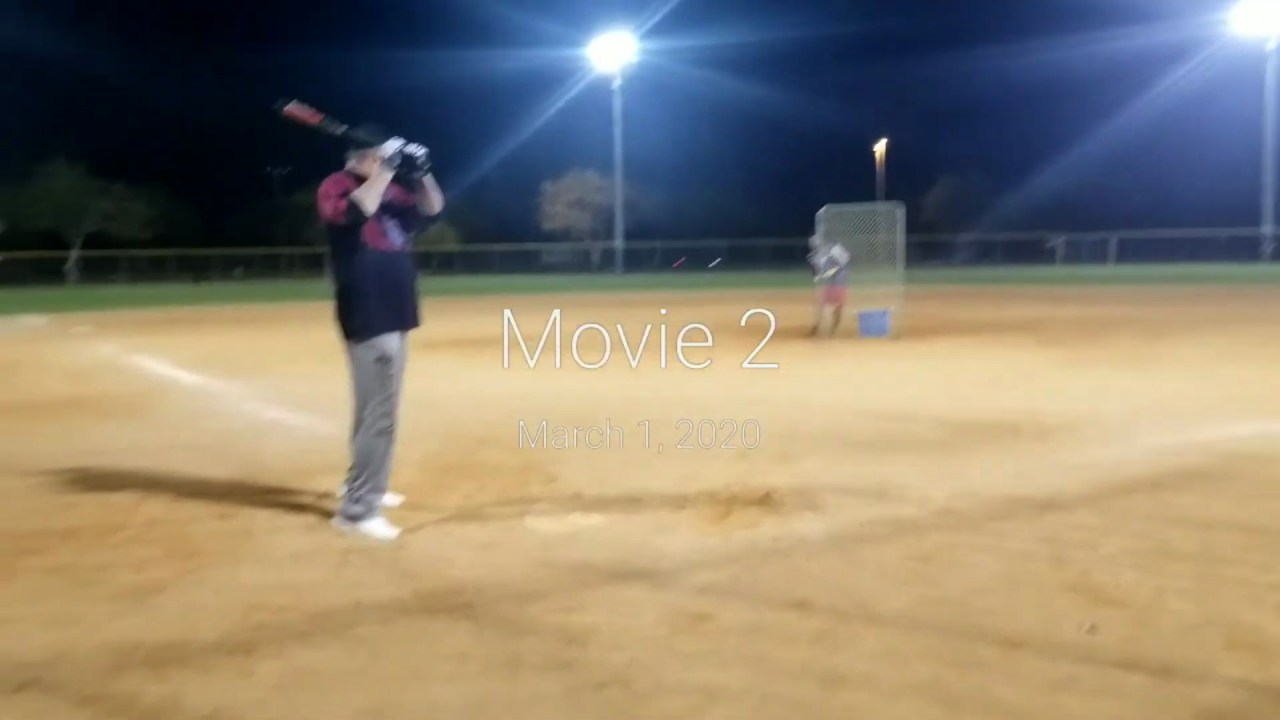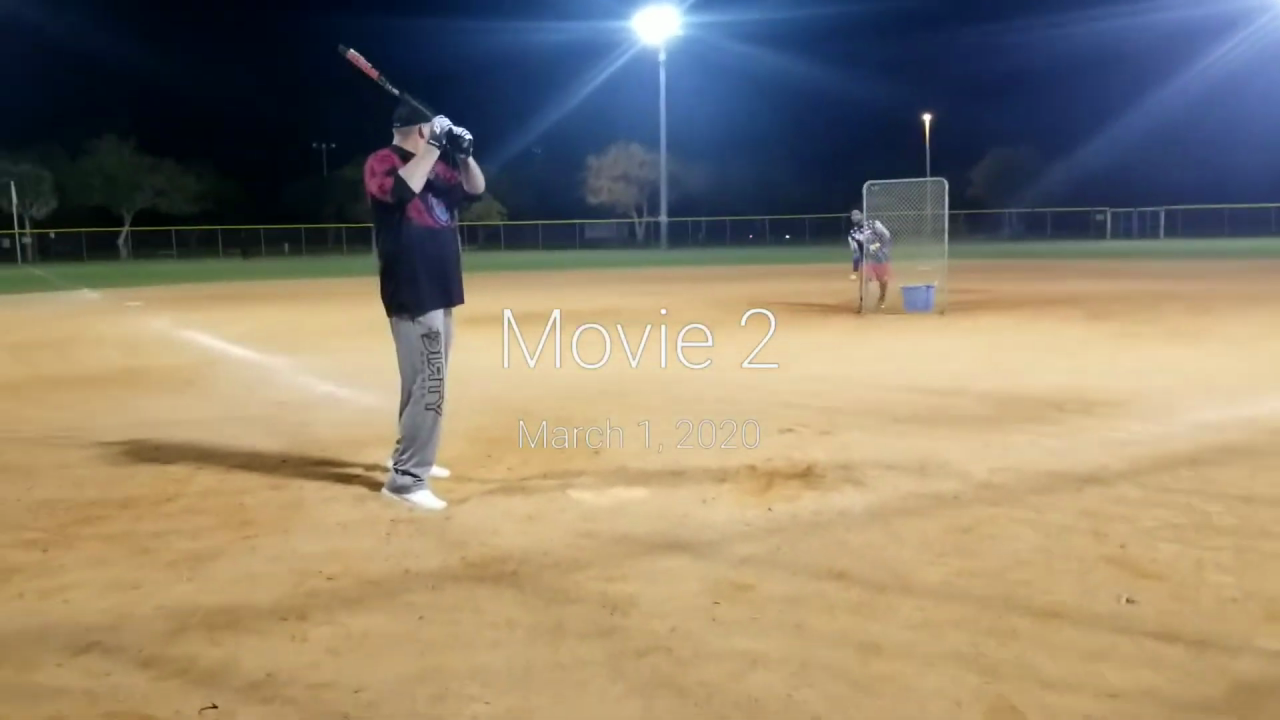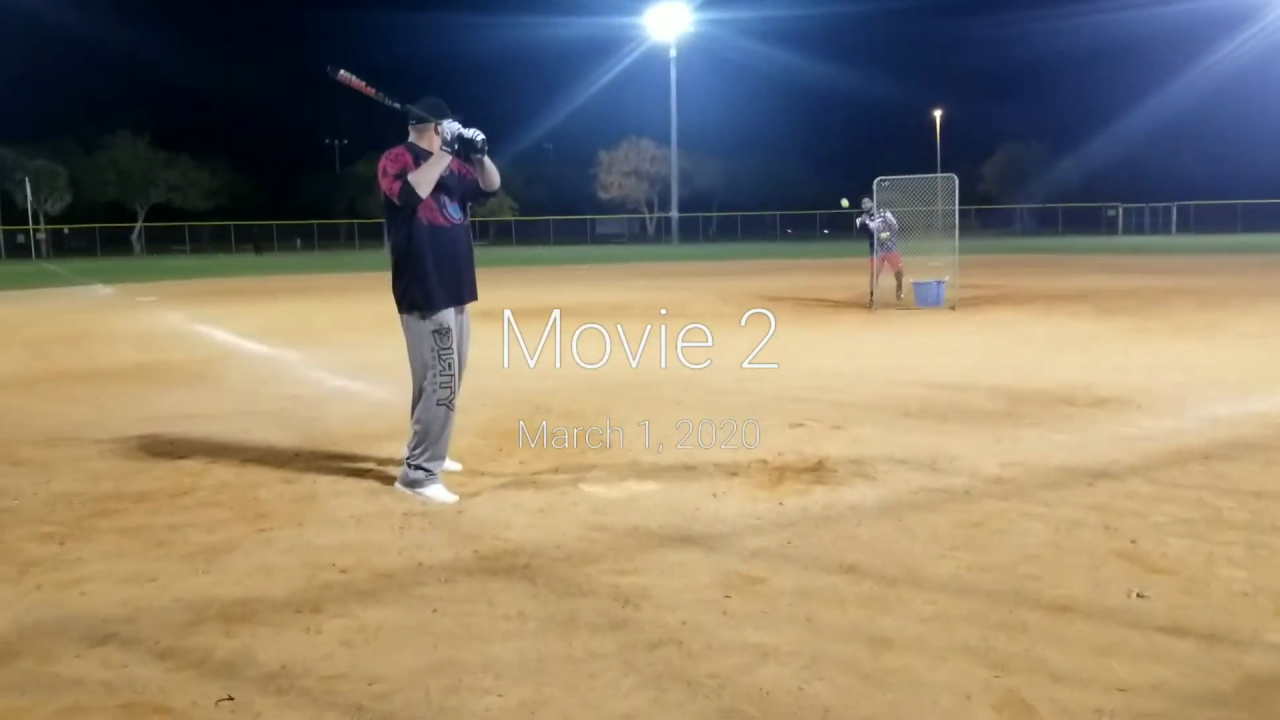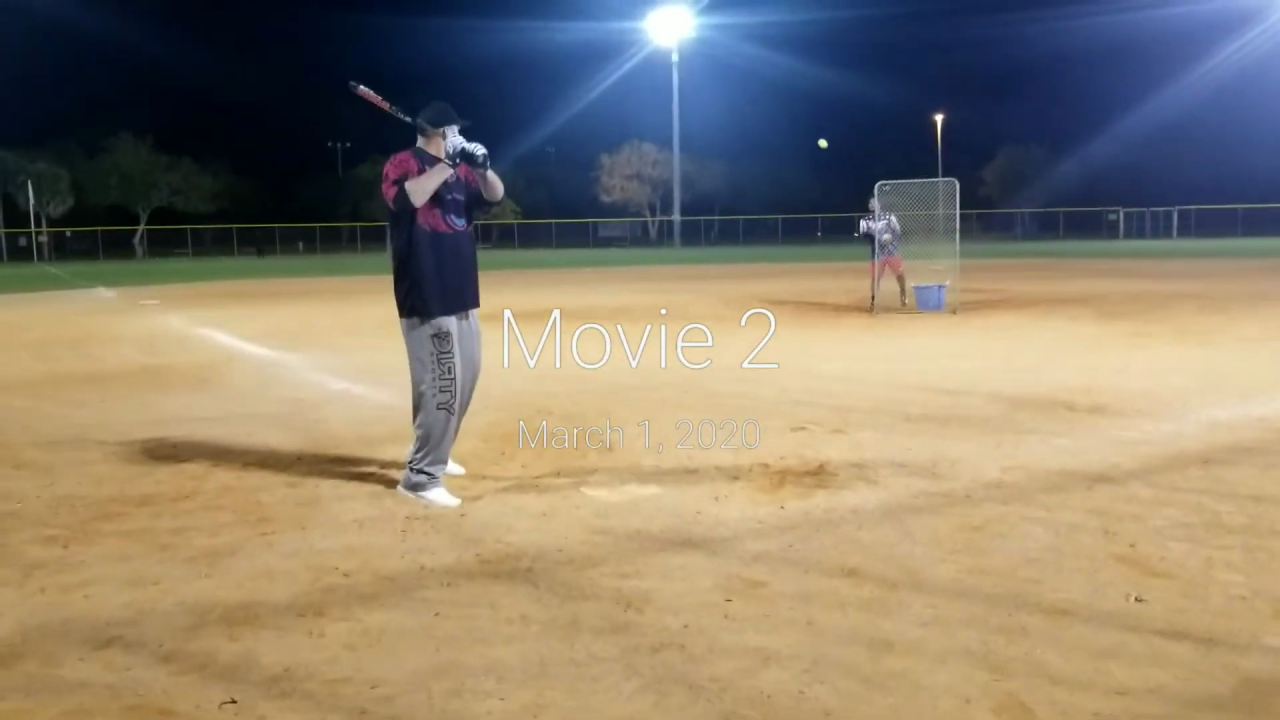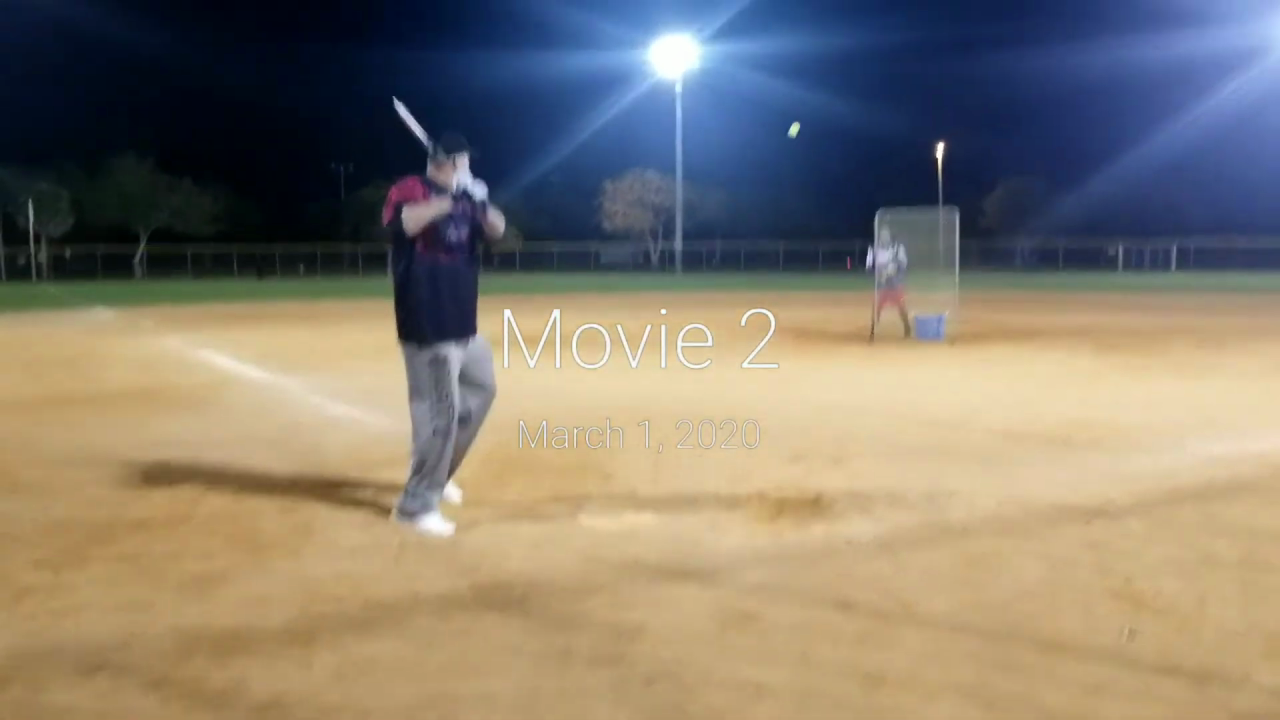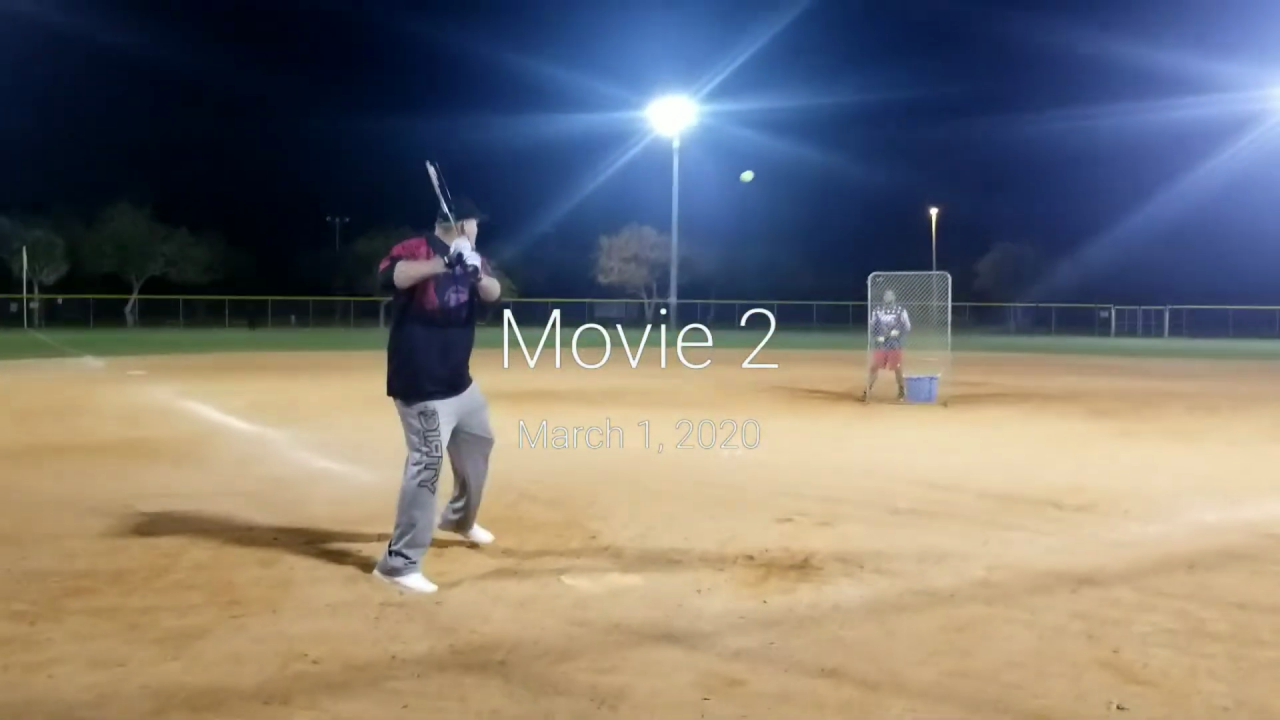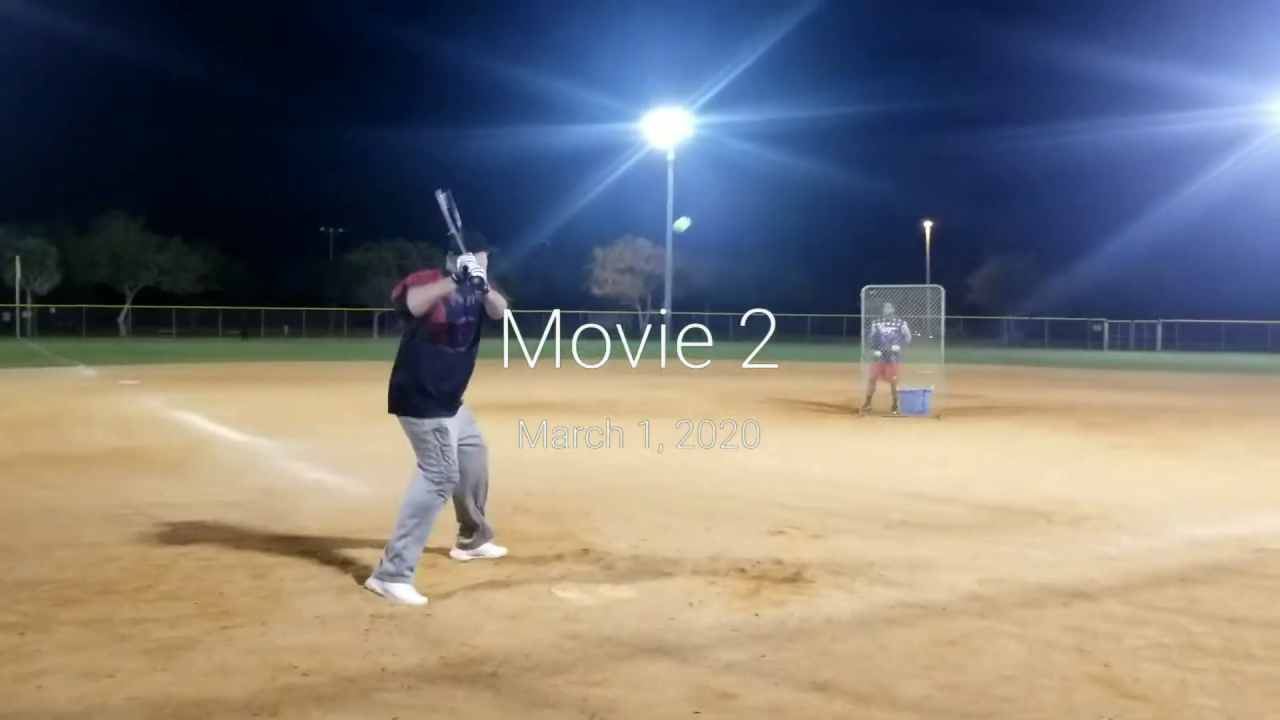
dt=0.2s
person 1, frame 1
left shoulder: (390, 190)
right shoulder: (337, 185)
left elbow: (431, 209)
right elbow: (355, 211)
left wrist: (419, 172)
right wrist: (386, 168)
left hip: (394, 314)
right hip: (367, 317)
left knee: (382, 407)
right knee: (379, 410)
left ankle: (362, 484)
right ankle: (357, 506)
person 1, frame 2
left shoulder: (435, 167)
right shoulder: (383, 161)
left elbow: (474, 190)
right elbow: (401, 190)
left wrist: (462, 152)
right wrist: (435, 147)
left hip: (439, 291)
right hip: (412, 294)
left knee: (427, 382)
right knee: (428, 385)
left ankle: (410, 455)
right ankle: (406, 478)
person 1, frame 3
left shoulder: (450, 164)
right shoulder: (397, 159)
left elbow: (490, 186)
right elbow: (409, 194)
left wrist: (478, 152)
right wrist: (445, 150)
left hip: (453, 287)
right hip: (424, 291)
left knee: (450, 376)
right knee: (440, 380)
left ankle: (426, 449)
right ankle: (418, 473)
person 1, frame 4
left shoulder: (457, 169)
right shoulder: (403, 163)
left elbow: (494, 196)
right elbow: (404, 200)
left wrist: (482, 165)
right wrist: (446, 164)
left hip: (459, 294)
right hip: (426, 297)
left knee: (466, 375)
right knee: (442, 385)
left ankle: (432, 452)
right ankle: (421, 477)
person 1, frame 5
left shoulder: (463, 199)
right shoulder: (410, 190)
left elbow: (496, 231)
right elbow: (400, 225)
left wrist: (482, 205)
right wrist: (449, 199)
left hip: (462, 322)
right hip: (427, 324)
left knee: (481, 390)
right knee: (440, 411)
left ankle: (438, 476)
right ankle: (416, 504)
person 1, frame 6
left shoulder: (468, 258)
right shoulder: (416, 249)
left elbow: (492, 293)
right elbow: (390, 276)
left wrist: (476, 272)
right wrist: (445, 262)
left hip: (458, 379)
right hip: (420, 381)
left knee: (479, 439)
right knee: (427, 464)
left ankle: (459, 519)
right ankle: (399, 562)
person 1, frame 7
left shoulder: (476, 288)
right shoulder: (428, 281)
left elbow: (499, 310)
right elbow: (407, 304)
left wrist: (482, 287)
right wrist: (452, 282)
left hip: (449, 399)
right hip: (422, 400)
left knee: (472, 461)
right knee: (439, 477)
left ankle: (472, 539)
right ankle: (391, 573)
